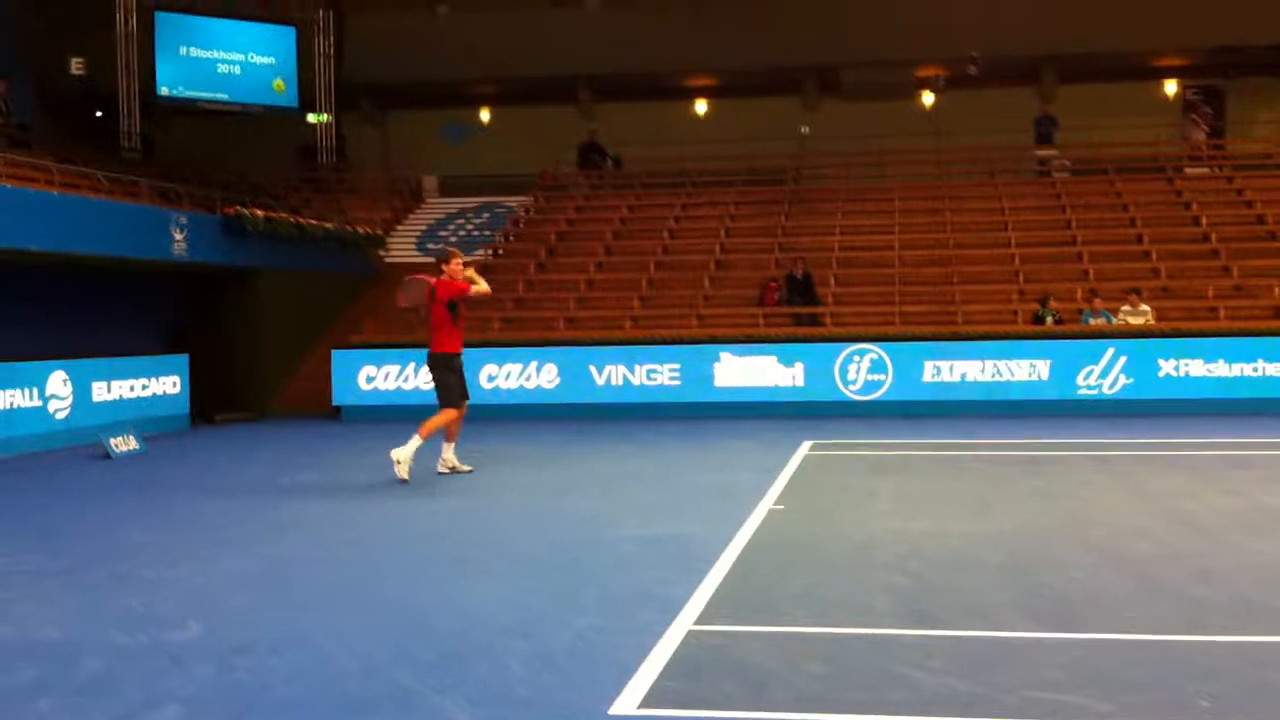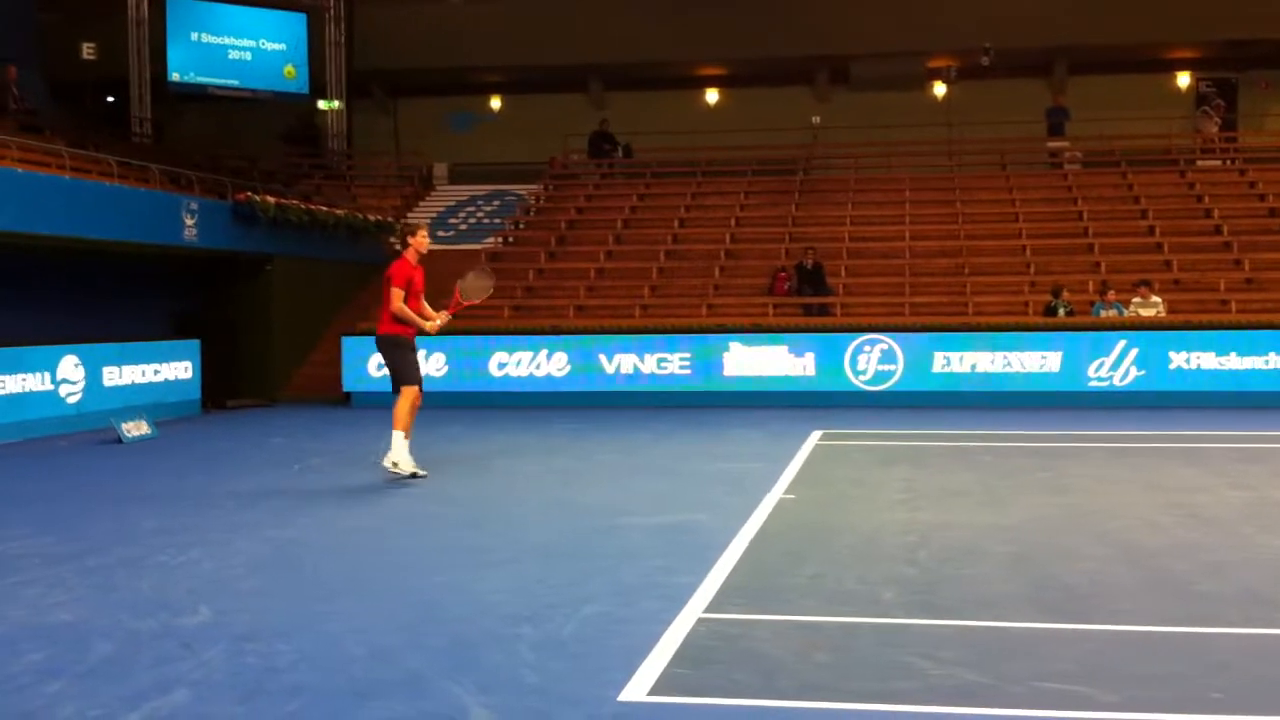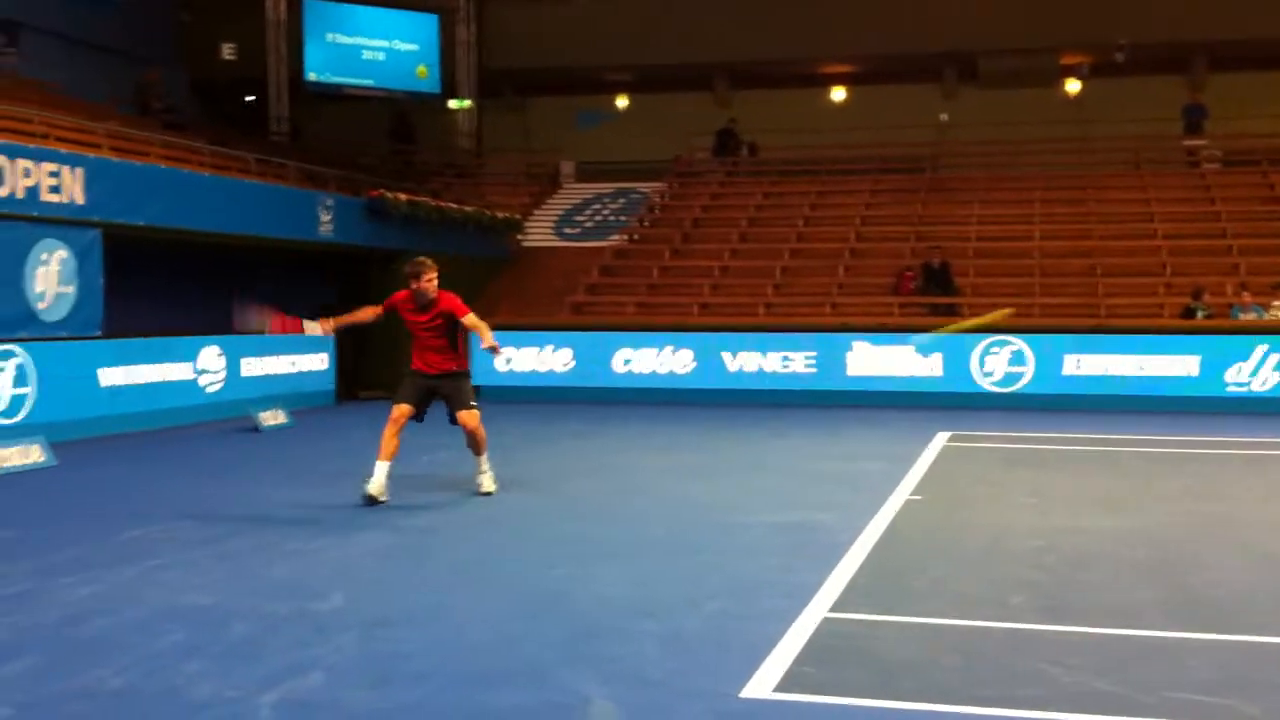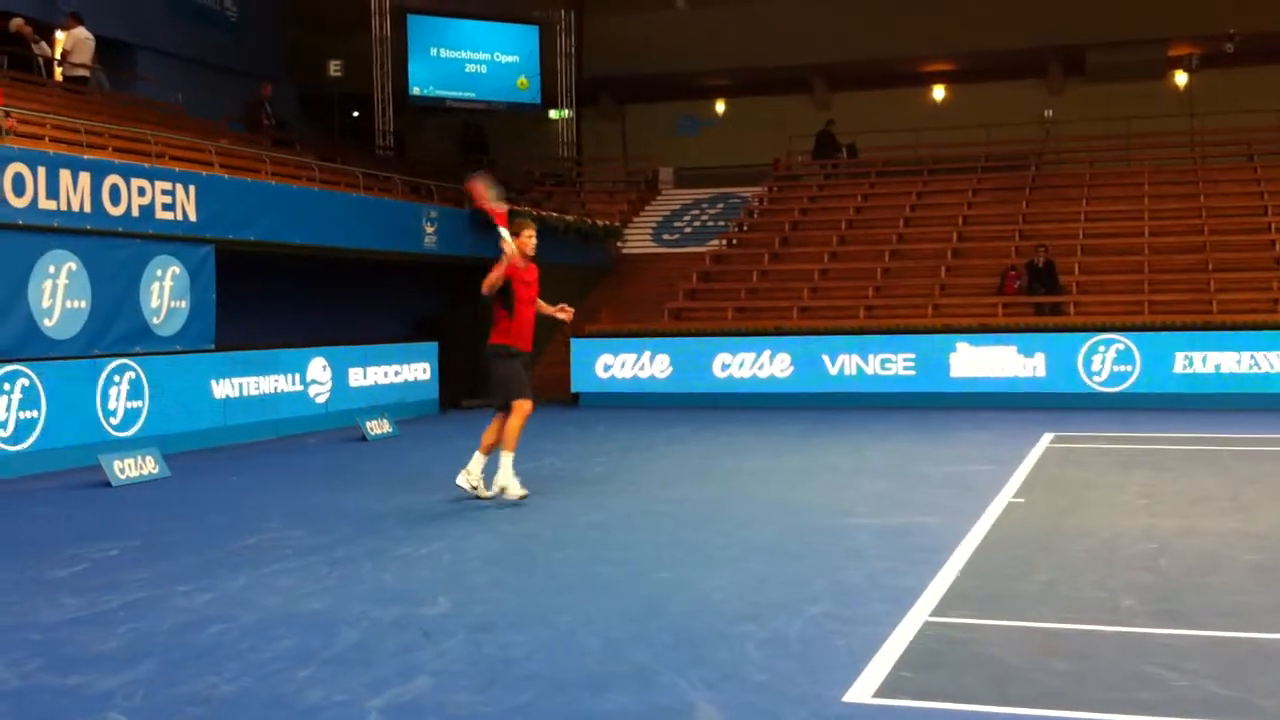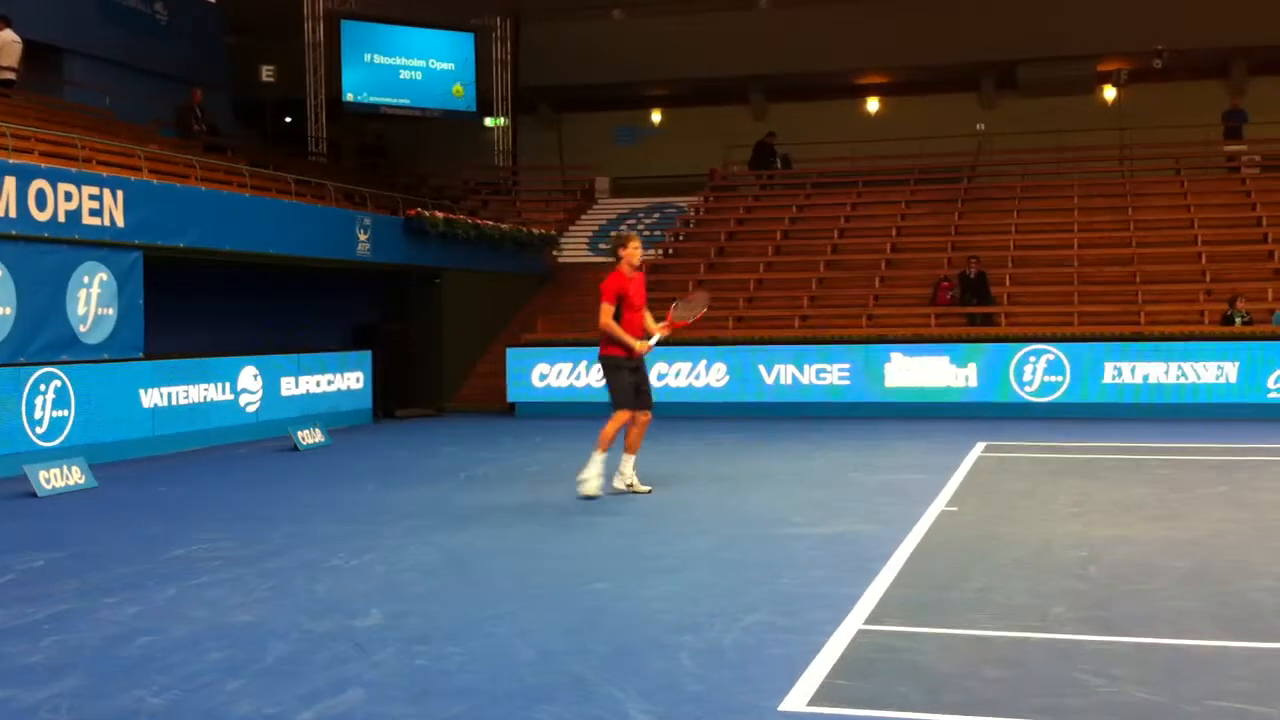
dt=1s
person 1, frame 1
left shoulder: (436, 287)
right shoulder: (451, 287)
right elbow: (485, 290)
right wrist: (473, 276)
left hip: (450, 356)
right hip: (444, 357)
left knee: (461, 408)
right knee: (450, 412)
left ankle: (447, 459)
right ankle: (405, 453)
person 1, frame 2
left shoulder: (418, 269)
right shoulder: (400, 268)
left elbow: (419, 302)
right elbow: (396, 306)
left wrist: (436, 317)
right wrist: (424, 325)
left hip: (403, 339)
right hip: (393, 337)
left knee: (413, 398)
right knee: (410, 391)
left ankle: (397, 456)
right ankle: (400, 455)
person 1, frame 3
left shoulder: (448, 301)
right shoulder: (400, 300)
left elbow: (476, 323)
right elbow: (374, 312)
left wrist: (487, 339)
right wrist: (336, 323)
left hip: (453, 373)
right hip: (420, 372)
left knee: (471, 423)
right knee: (397, 416)
left ankle: (484, 471)
right ankle: (378, 483)
person 1, frame 4
left shoulder: (533, 270)
right shoulder: (506, 269)
right elbow: (487, 289)
left wrist: (553, 311)
right wrist: (505, 261)
left hip: (521, 352)
right hip: (503, 350)
left knee: (505, 415)
right knee: (522, 406)
left ankle: (472, 473)
right ankle: (505, 476)
person 1, frame 5
left shoulder: (639, 278)
right shoulder: (613, 281)
right elbow: (605, 321)
left wrist: (655, 328)
right wrist: (633, 343)
left hip: (635, 359)
right hip: (615, 357)
left knee: (643, 417)
right knee: (623, 415)
left ankle: (624, 475)
right ankle: (593, 470)
